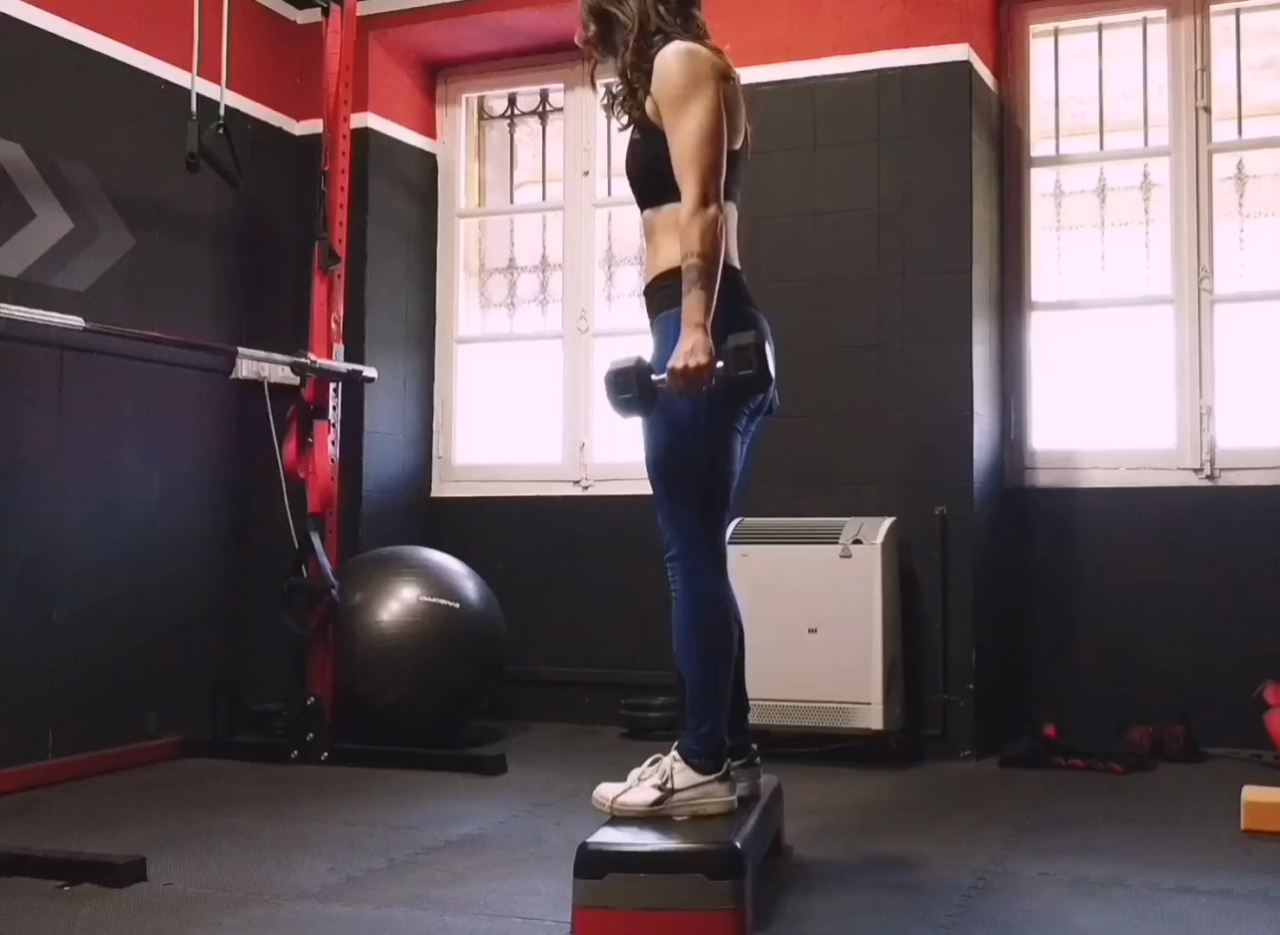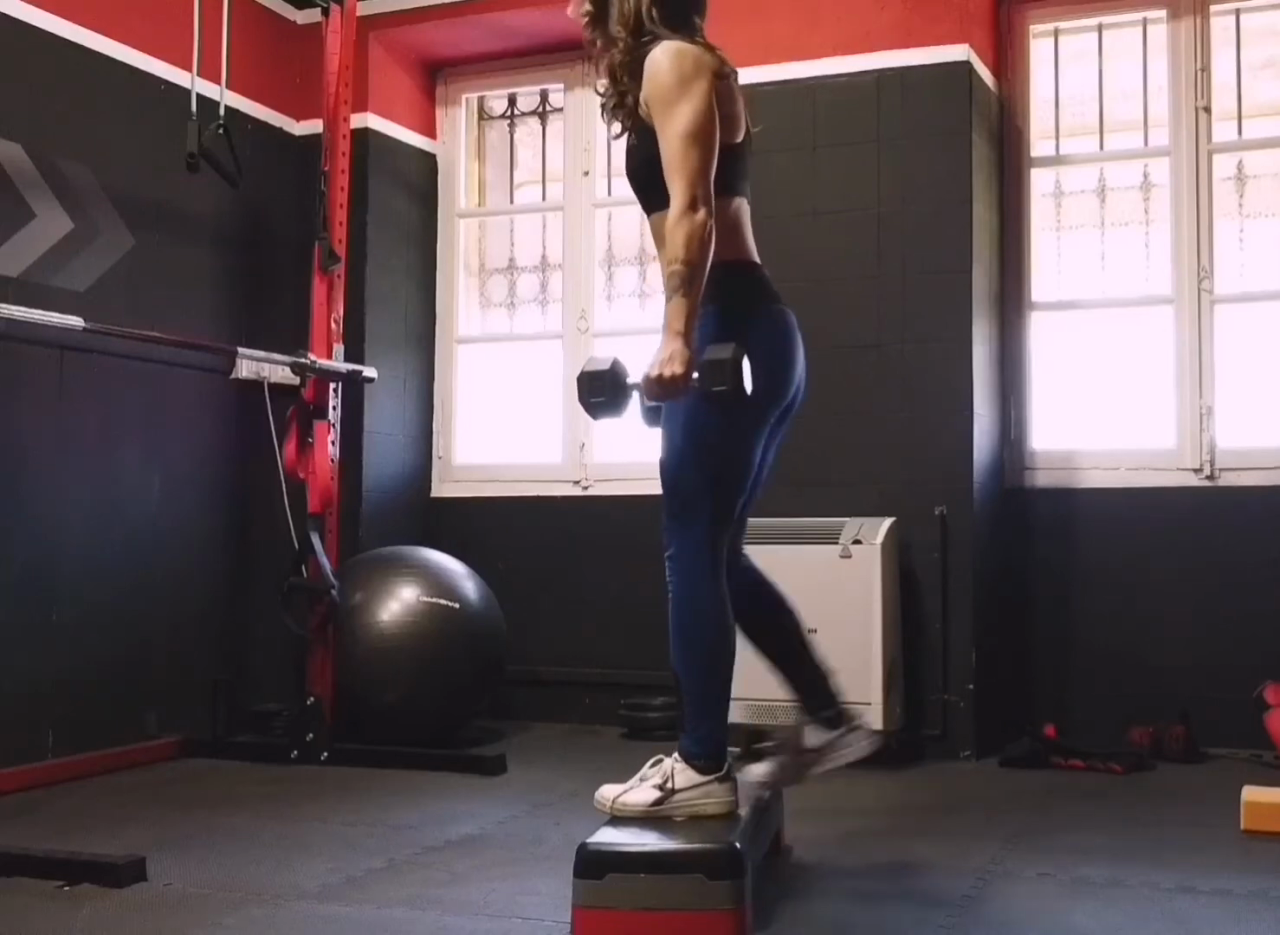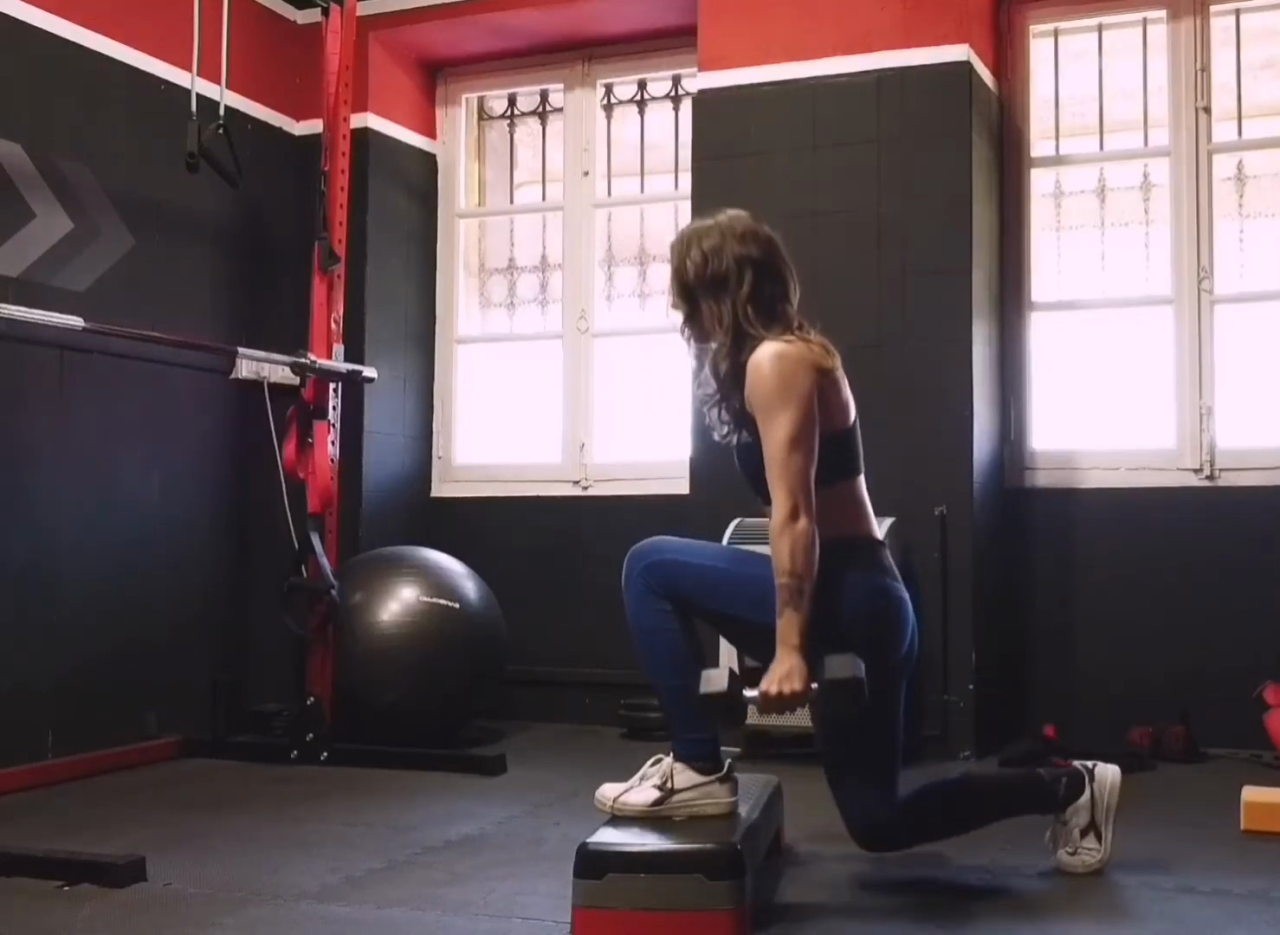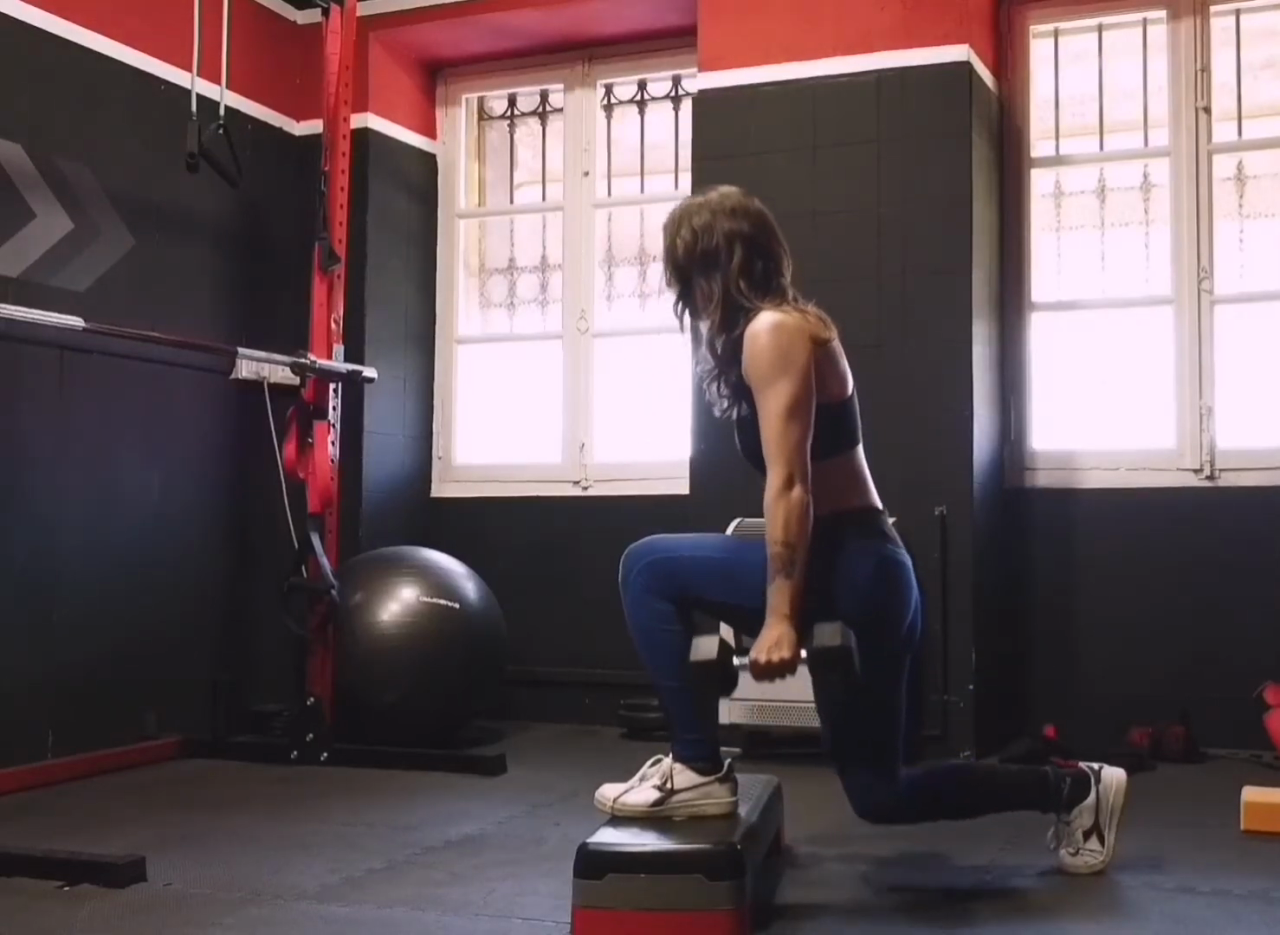
dt=1s
person 1, frame 1
right shoulder: (679, 71)
left elbow: (702, 206)
left wrist: (694, 330)
left hip: (702, 332)
right hip: (717, 333)
left knee: (690, 552)
right knee: (699, 552)
left ankle: (704, 765)
right ankle: (729, 751)
person 1, frame 2
right shoulder: (678, 70)
left elbow: (689, 210)
left wrist: (676, 337)
left hip: (729, 332)
right hip: (754, 336)
left knee: (689, 554)
right knee: (713, 556)
left ankle: (703, 768)
right ankle: (827, 720)
person 1, frame 3
left shoulder: (775, 360)
right shoulder: (791, 353)
left elbow: (795, 517)
left wrist: (789, 648)
left hip: (846, 598)
right hip: (859, 595)
left knee: (652, 569)
right knee: (878, 821)
left ankle: (697, 772)
right ankle: (1070, 788)
person 1, frame 4
left shoulder: (772, 330)
right shoulder: (785, 324)
left elbow: (790, 488)
left wrist: (779, 618)
left hip: (848, 570)
right hip: (861, 567)
left knee: (650, 571)
right knee: (880, 793)
left ankle: (698, 774)
right ankle: (1075, 789)
